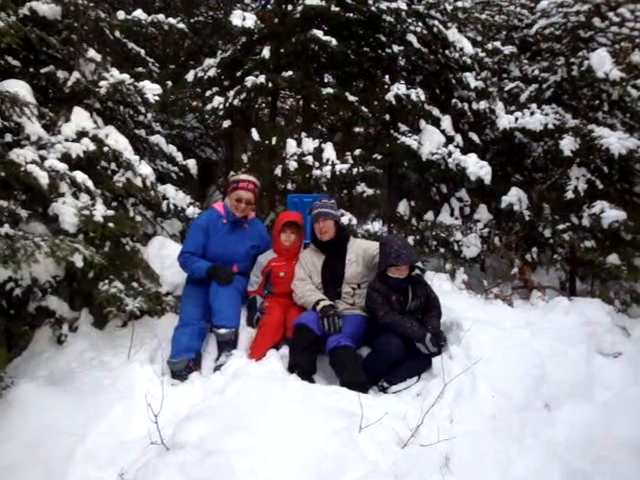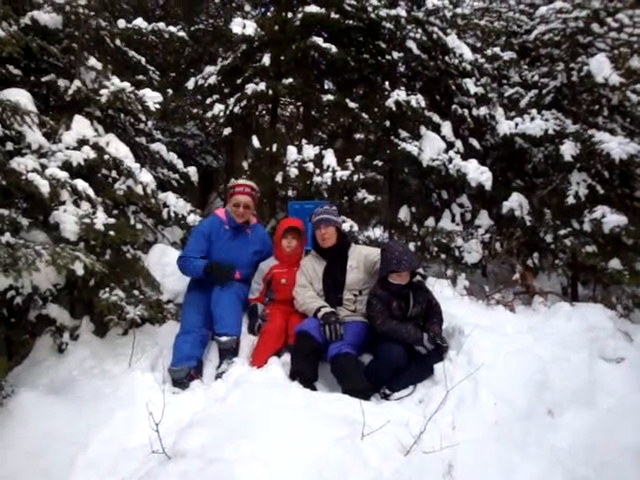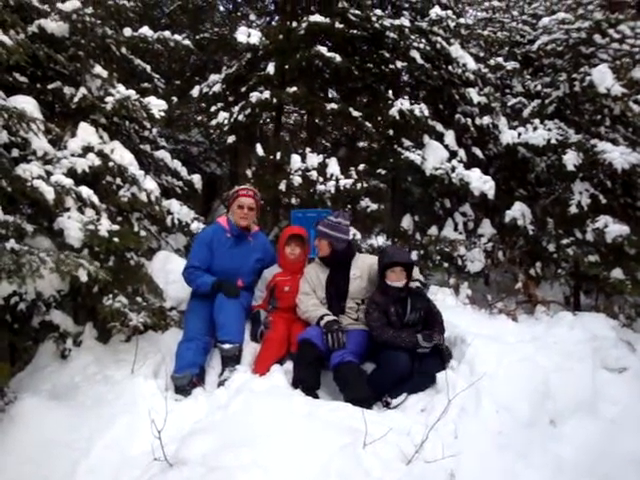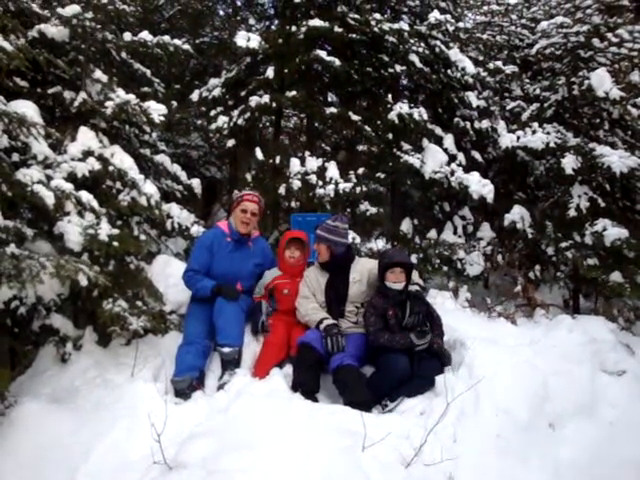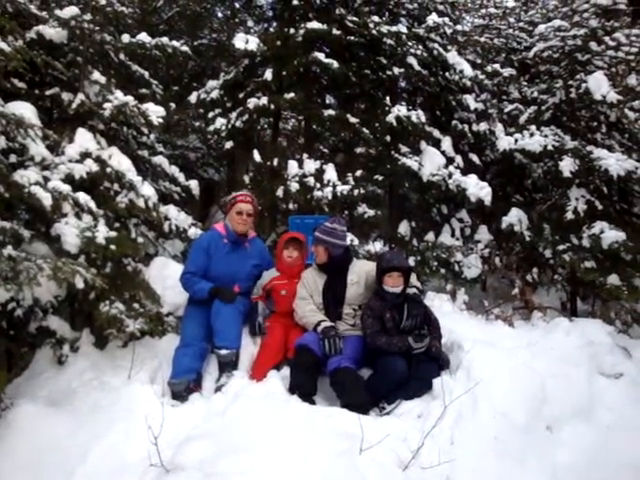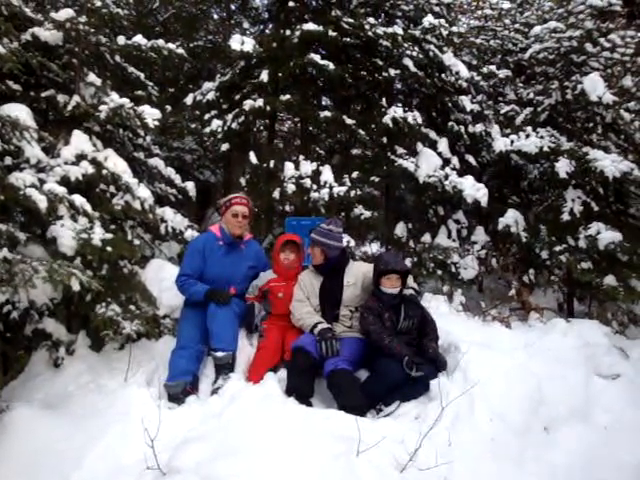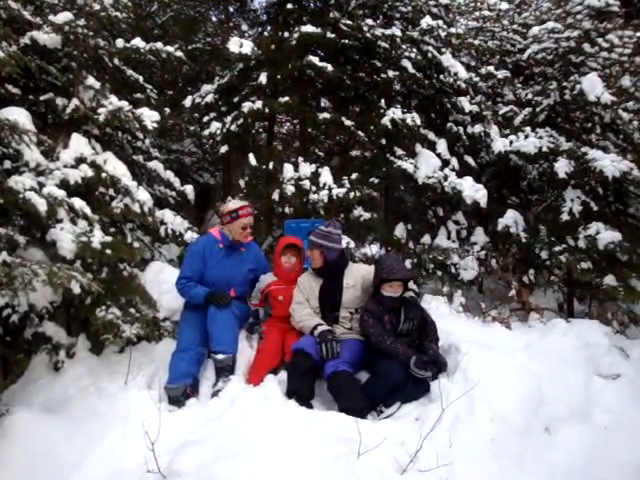
dt=0.7s
person 1, frame 1
left shoulder: (257, 229)
right shoulder: (206, 220)
right elbow: (186, 258)
right wrist: (211, 270)
left hip: (235, 283)
right hip: (202, 281)
left knee: (223, 285)
right knee: (191, 318)
left ankle: (226, 341)
right ankle: (183, 364)
person 1, frame 2
left shoulder: (259, 235)
right shoulder: (209, 226)
right elbow: (185, 261)
right wrist: (209, 267)
left hip: (237, 289)
right hip: (204, 287)
left knee: (225, 291)
right knee: (193, 326)
left ankle: (228, 350)
right ankle: (184, 372)
person 1, frame 3
left shoulder: (261, 242)
right shoulder: (210, 234)
right elbow: (191, 273)
right wrist: (217, 284)
left hip: (240, 298)
right hip: (206, 296)
left knee: (227, 301)
right knee: (196, 334)
left ankle: (230, 358)
right ankle: (186, 379)
person 1, frame 4
left shoulder: (261, 247)
right shoulder: (211, 238)
right elbow: (191, 276)
right wrist: (217, 288)
left hip: (239, 302)
right hip: (206, 300)
left knee: (227, 305)
right knee: (195, 338)
left ankle: (230, 363)
right ankle: (186, 383)
person 1, frame 5
left shoulder: (258, 247)
right shoulder: (208, 240)
right elbow: (188, 278)
right wrist: (214, 290)
left hip: (237, 304)
right hip: (204, 301)
left knee: (225, 307)
right knee: (193, 340)
left ankle: (228, 365)
right ankle: (183, 384)
person 1, frame 6
left shoulder: (254, 249)
right shoulder: (203, 242)
right elbow: (184, 281)
right wrist: (209, 292)
left hip: (234, 306)
right hip: (200, 303)
left knee: (221, 309)
right knee: (189, 343)
left ankle: (224, 366)
right ankle: (179, 387)
person 1, frame 7
left shoulder: (253, 251)
right shoulder: (203, 245)
right elbow: (184, 283)
right wrist: (209, 295)
left hip: (234, 308)
right hip: (200, 306)
left knee: (220, 311)
right knee: (189, 345)
left ankle: (224, 369)
right ankle: (179, 390)
person 2, frame 1
left shoulder: (360, 248)
right shoulder: (307, 256)
right elbow: (301, 287)
right wrist: (323, 305)
left hip: (354, 313)
right hip: (323, 315)
left knee: (338, 342)
right knee: (306, 322)
left ankle: (356, 391)
right ankle: (299, 379)
person 2, frame 2
left shoulder: (362, 255)
right shoulder: (308, 262)
right elbow: (302, 294)
right wrist: (324, 313)
left hip: (355, 320)
right hip: (324, 321)
left knee: (340, 350)
right knee: (307, 330)
left ankle: (357, 397)
right ankle: (301, 386)
person 2, frame 3
left shoulder: (366, 264)
right shoulder: (312, 270)
right elbow: (306, 302)
right wrist: (327, 321)
left hip: (357, 328)
right hip: (328, 330)
left knee: (342, 358)
right knee: (310, 338)
left ankle: (360, 405)
right ankle: (303, 395)
person 2, frame 4
left shoulder: (365, 267)
right shoulder: (312, 274)
right elbow: (305, 306)
right wrist: (326, 325)
left hip: (356, 332)
right hip: (326, 333)
left knee: (342, 362)
right knee: (309, 342)
left ankle: (360, 408)
right ankle: (303, 397)
person 2, frame 5
left shoulder: (363, 269)
right shoulder: (309, 275)
right elbow: (303, 307)
right wrist: (324, 327)
left hip: (354, 335)
right hip: (324, 336)
left knee: (339, 364)
right knee: (307, 344)
left ankle: (357, 411)
right ankle: (300, 400)
person 2, frame 6
left shoulder: (360, 271)
right shoulder: (306, 277)
right elbow: (300, 309)
right wrist: (321, 329)
left hip: (352, 335)
right hip: (322, 336)
left knee: (336, 367)
right knee: (303, 347)
left ankle: (354, 412)
right ankle: (297, 402)
person 2, frame 7
left shoulder: (359, 273)
right shoulder: (305, 280)
right elbow: (300, 312)
right wrist: (321, 331)
left hip: (352, 338)
right hip: (320, 338)
left knee: (336, 368)
right knee: (303, 349)
left ankle: (354, 414)
right ankle: (297, 404)
person 3, frame 1
left shoulder: (417, 280)
right shoulder: (377, 288)
left elbow: (433, 305)
right elbow: (388, 319)
left wrist: (430, 330)
right wrist: (420, 335)
left hip: (415, 333)
right hip: (387, 334)
left knee: (435, 344)
right knee: (393, 348)
left ankle: (390, 379)
person 3, frame 2
left shoulder: (418, 287)
right shoulder: (378, 294)
left elbow: (434, 312)
right elbow: (383, 325)
left wrist: (432, 334)
right wrist: (417, 337)
left hip: (418, 339)
right hip: (389, 341)
left knee: (435, 352)
right knee: (396, 355)
left ankle: (392, 386)
person 3, frame 3
left shoulder: (417, 294)
right shoulder: (377, 300)
left elbow: (435, 319)
right elbow: (381, 333)
left wrist: (434, 339)
right wrist: (415, 339)
left hip: (419, 348)
right hip: (390, 349)
left knee: (435, 363)
right knee: (400, 363)
left ankle: (393, 394)
person 3, frame 4
left shoulder: (417, 298)
right shoulder: (376, 303)
left elbow: (435, 323)
right elbow: (376, 337)
left wrist: (436, 344)
right wrist: (409, 339)
left hip: (416, 351)
right hip: (389, 352)
left knee: (433, 367)
right knee: (400, 366)
left ankle: (391, 398)
person 3, frame 5
left shoulder: (415, 301)
right shoulder: (373, 306)
left elbow: (433, 326)
right elbow: (374, 340)
left wrist: (435, 348)
right wrist: (408, 342)
left hip: (414, 355)
right hip: (388, 355)
left knee: (431, 370)
right knee: (397, 369)
left ankle: (388, 401)
person 3, frame 6
left shoulder: (411, 302)
right shoulder: (371, 307)
left elbow: (429, 328)
right elbow: (382, 338)
left wrist: (432, 351)
right wrist: (404, 357)
left hip: (412, 354)
right hip: (384, 356)
left knee: (429, 370)
right knee: (395, 372)
left ankle: (387, 401)
person 3, frame 7
left shoulder: (411, 303)
right shoulder: (371, 309)
left elbow: (429, 329)
right elbow: (383, 341)
left wrist: (432, 352)
right wrist: (409, 358)
left hip: (413, 355)
right hip: (384, 358)
left knee: (429, 370)
right knee: (395, 373)
left ankle: (387, 402)
person 4, frame 1
right shoulder: (266, 259)
right elbow: (255, 286)
right wrist: (253, 308)
left hip: (296, 303)
right hip: (274, 300)
left knee: (295, 319)
right knee: (274, 318)
right ankle: (256, 358)
person 4, frame 2
right shoulder: (268, 266)
right elbow: (256, 293)
right wrist: (254, 315)
left hip: (298, 309)
right hip: (275, 307)
left knee: (297, 327)
right knee: (275, 326)
right ankle: (258, 365)
person 4, frame 3
right shoulder: (271, 273)
right elbow: (260, 300)
left hip: (301, 317)
right hip: (279, 314)
left knee: (299, 336)
right knee: (277, 335)
right ankle: (260, 373)
person 4, frame 4
right shoulder: (272, 275)
right elbow: (259, 295)
right hip: (279, 317)
left knee: (299, 339)
right knee: (277, 339)
right ankle: (260, 375)
person 4, frame 5
right shoulder: (271, 276)
right elbow: (258, 296)
right wrist: (257, 315)
right hip: (277, 319)
left knee: (296, 342)
right knee: (274, 341)
right ankle: (257, 378)
person 4, frame 6
right shoulder: (267, 277)
right elbow: (252, 296)
right hip: (274, 321)
left knee: (293, 344)
right knee: (271, 344)
right ankle: (254, 380)
person 4, frame 7
right shoulder: (267, 280)
right elbow: (257, 301)
right wrist: (255, 320)
right hip: (274, 323)
left knee: (294, 347)
right knee: (270, 347)
right ankle: (254, 382)
